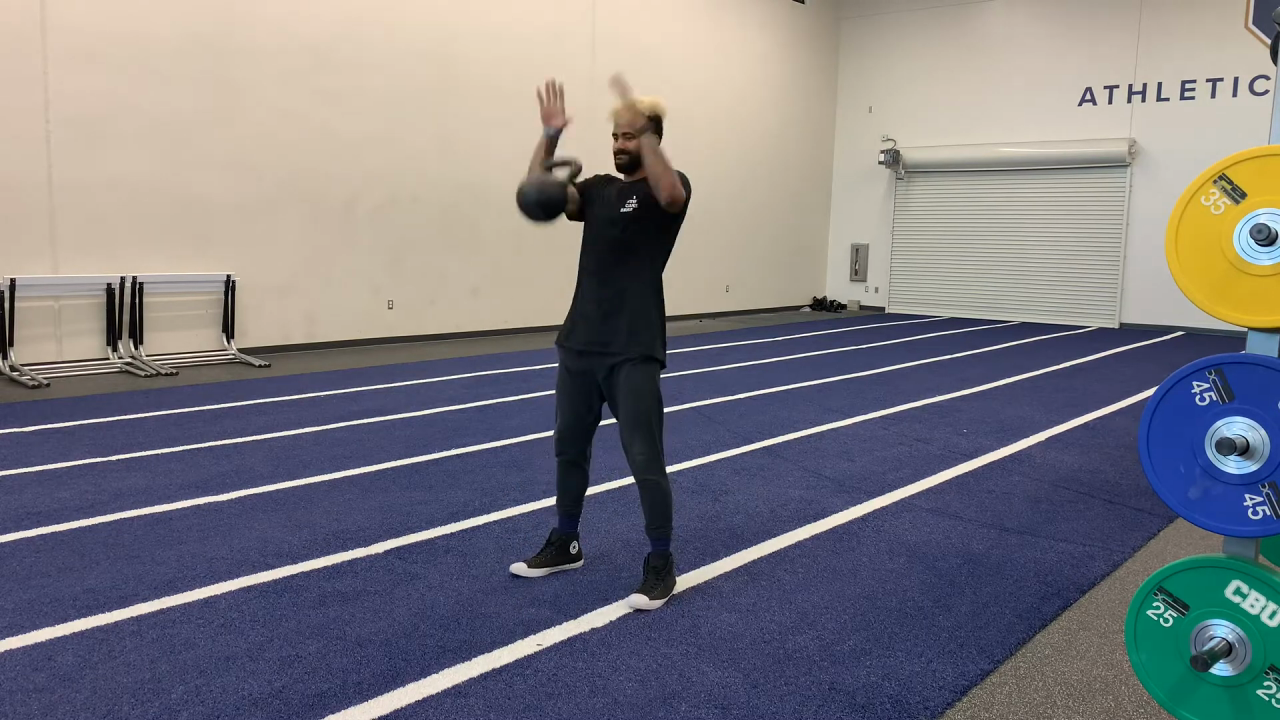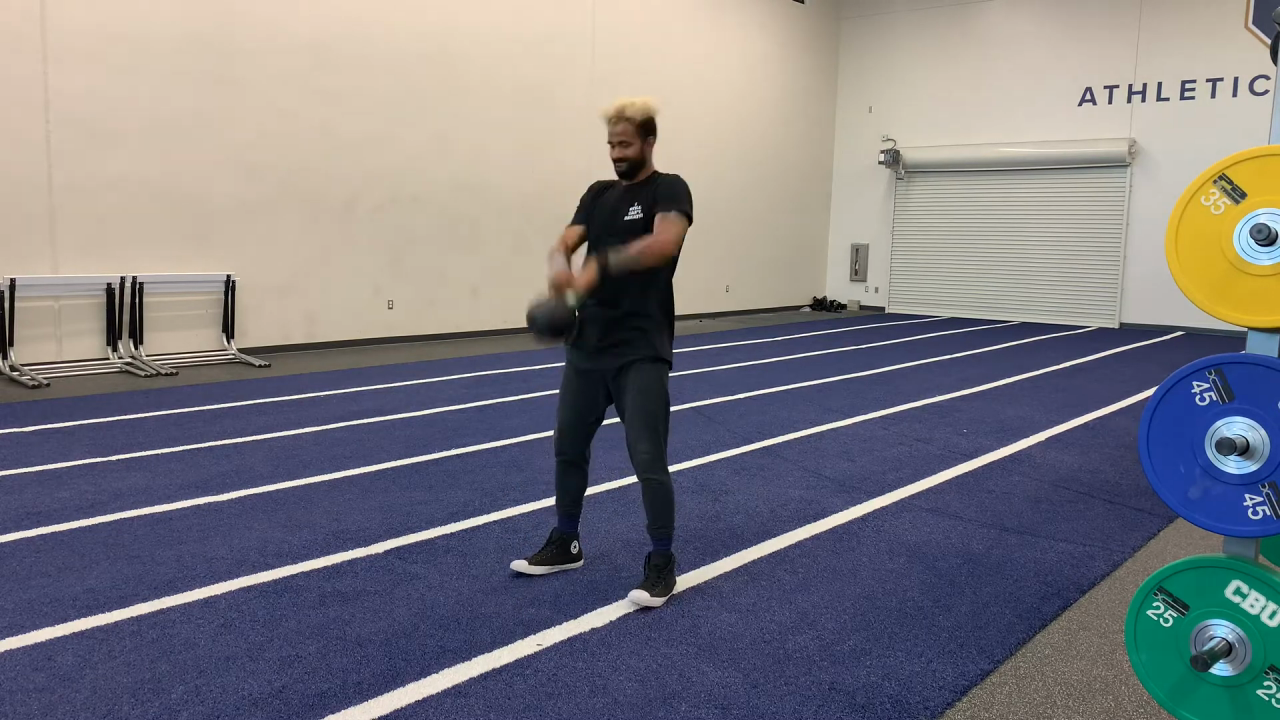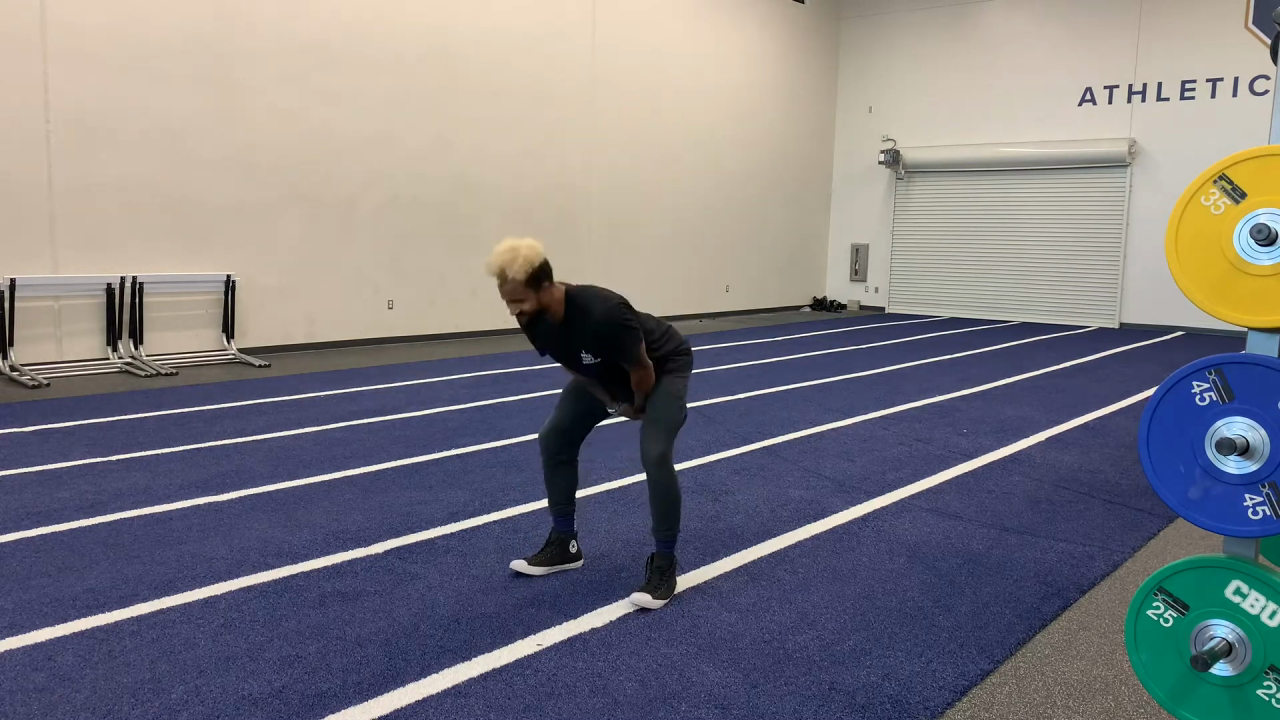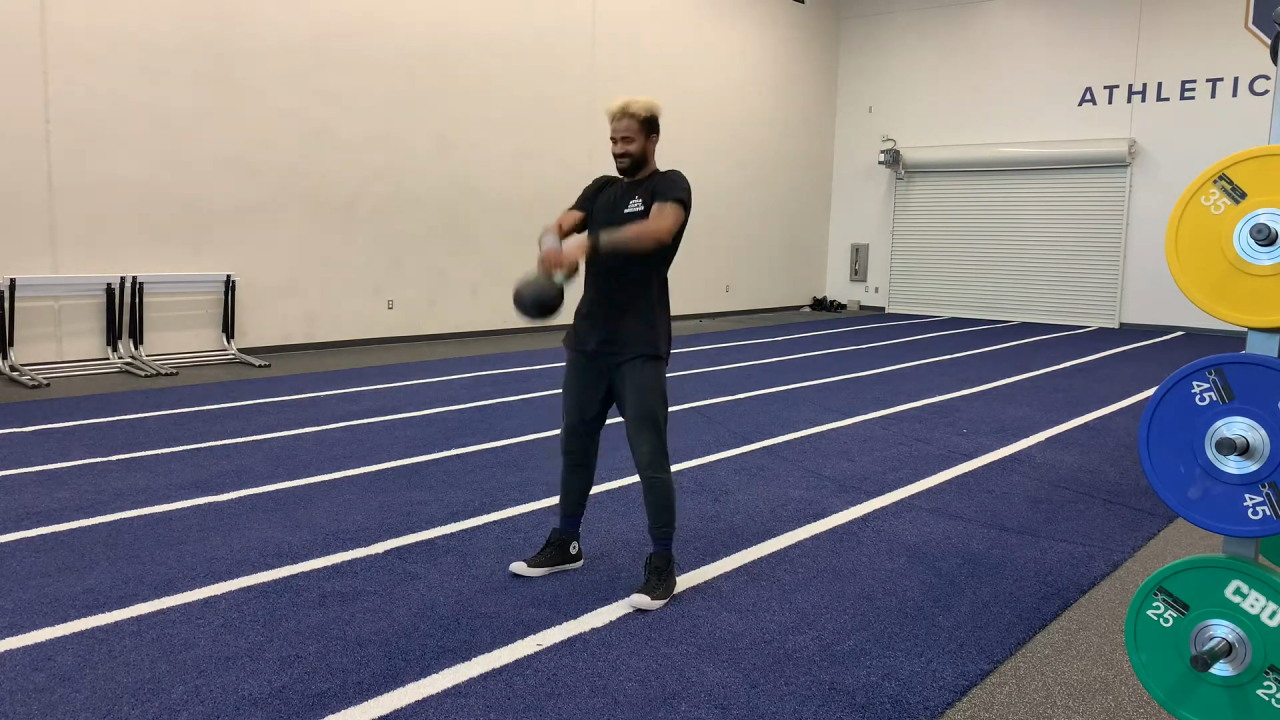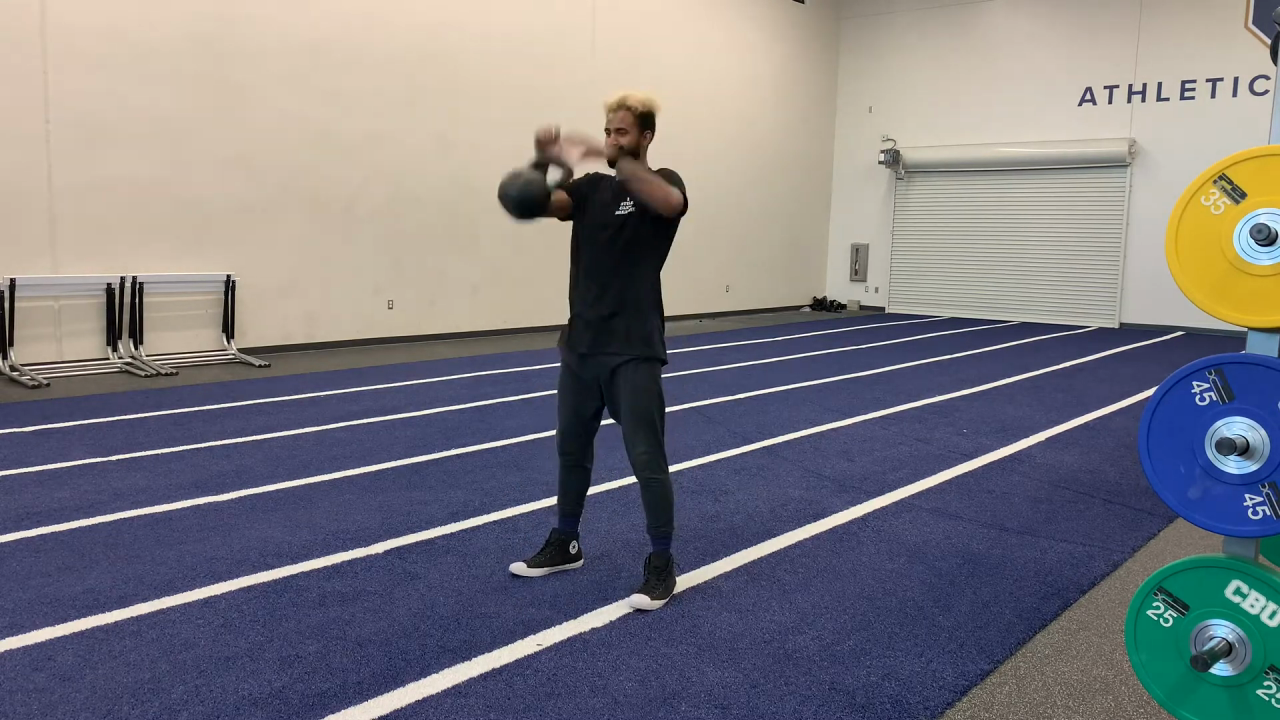
dt=0.5s
person 1, frame 1
left shoulder: (665, 187)
right shoulder: (598, 189)
left elbow: (669, 191)
left wrist: (643, 125)
right wrist: (551, 134)
left hip: (632, 352)
right hip: (579, 346)
left knee: (644, 460)
right knee: (569, 449)
left ankle: (660, 564)
right ankle: (565, 543)
person 1, frame 2
left shoulder: (670, 191)
right shoulder: (598, 195)
left elbow: (664, 246)
right elbow: (568, 240)
left wrist: (600, 263)
right wrist: (559, 260)
left hip: (640, 352)
right hip: (591, 340)
left knee: (647, 458)
right knee: (568, 446)
left ankle: (662, 563)
right ankle: (565, 543)
person 1, frame 3
left shoulder: (602, 314)
right shoulder: (533, 319)
left elbow: (642, 372)
right elbow: (577, 369)
left wrist: (642, 409)
right wrist: (616, 407)
left hip: (662, 367)
left knee: (655, 454)
right knee: (554, 439)
left ankle: (663, 565)
right ankle: (564, 543)
person 1, frame 4
left shoulder: (669, 185)
right shoulder: (600, 191)
left elbow: (659, 231)
right elbow: (564, 223)
left wrist: (592, 242)
right wrist: (553, 241)
left hip: (640, 350)
right hip: (587, 342)
left knee: (650, 457)
right knee: (575, 446)
left ankle: (662, 565)
right ankle: (566, 544)
person 1, frame 5
left shoulder: (658, 185)
right shoulder: (589, 189)
left elbow: (671, 202)
left wrist: (608, 157)
right wrist: (543, 161)
left hip: (634, 353)
right hip: (580, 346)
left knee: (646, 459)
right knee: (571, 448)
left ankle: (661, 566)
right ankle: (565, 543)
